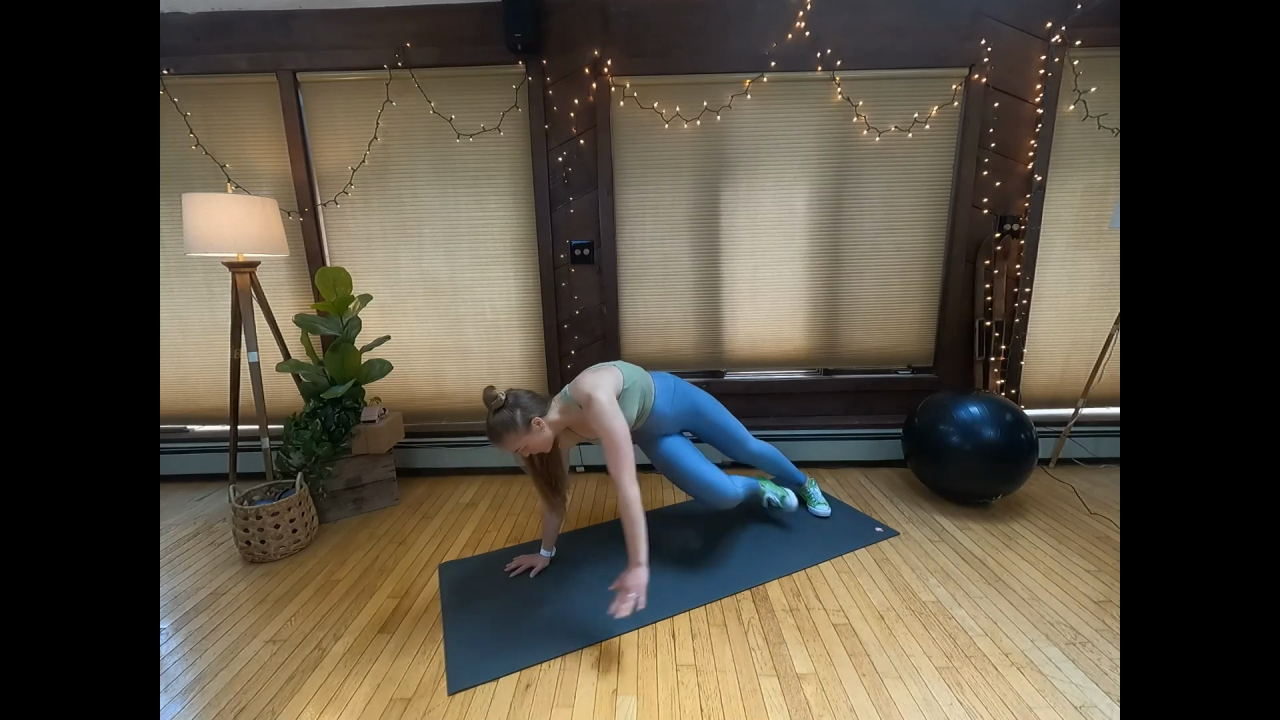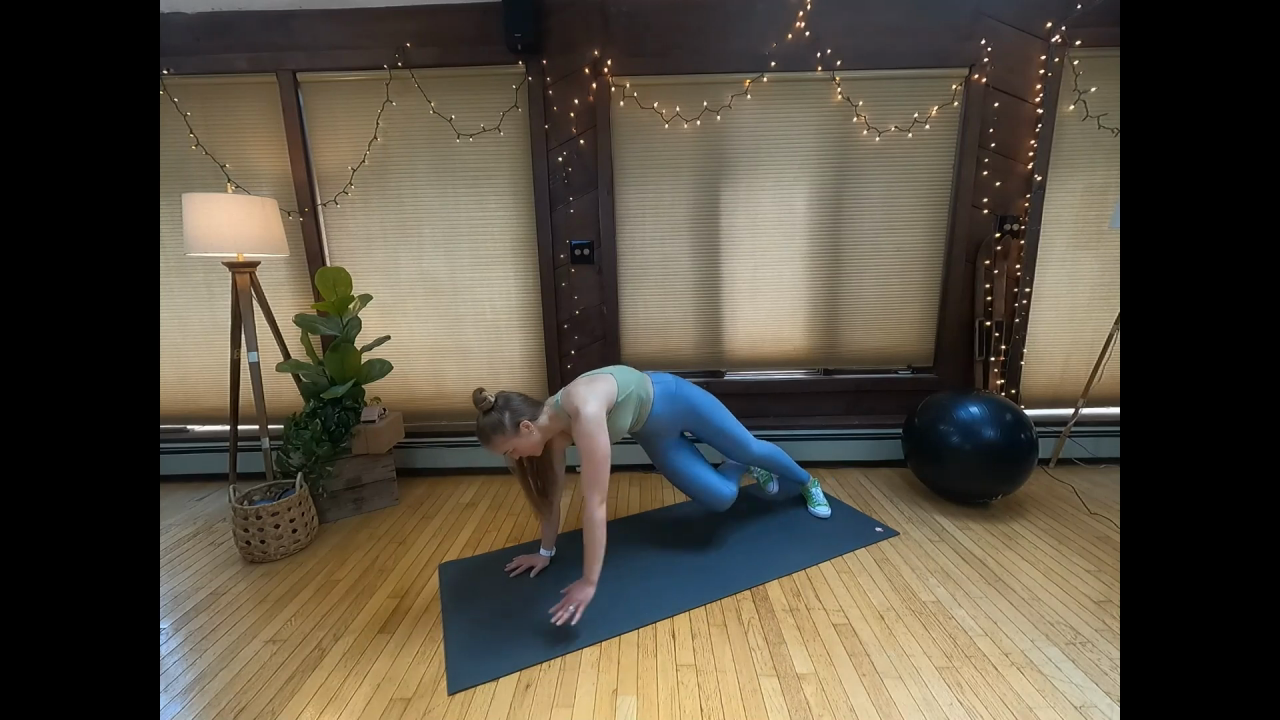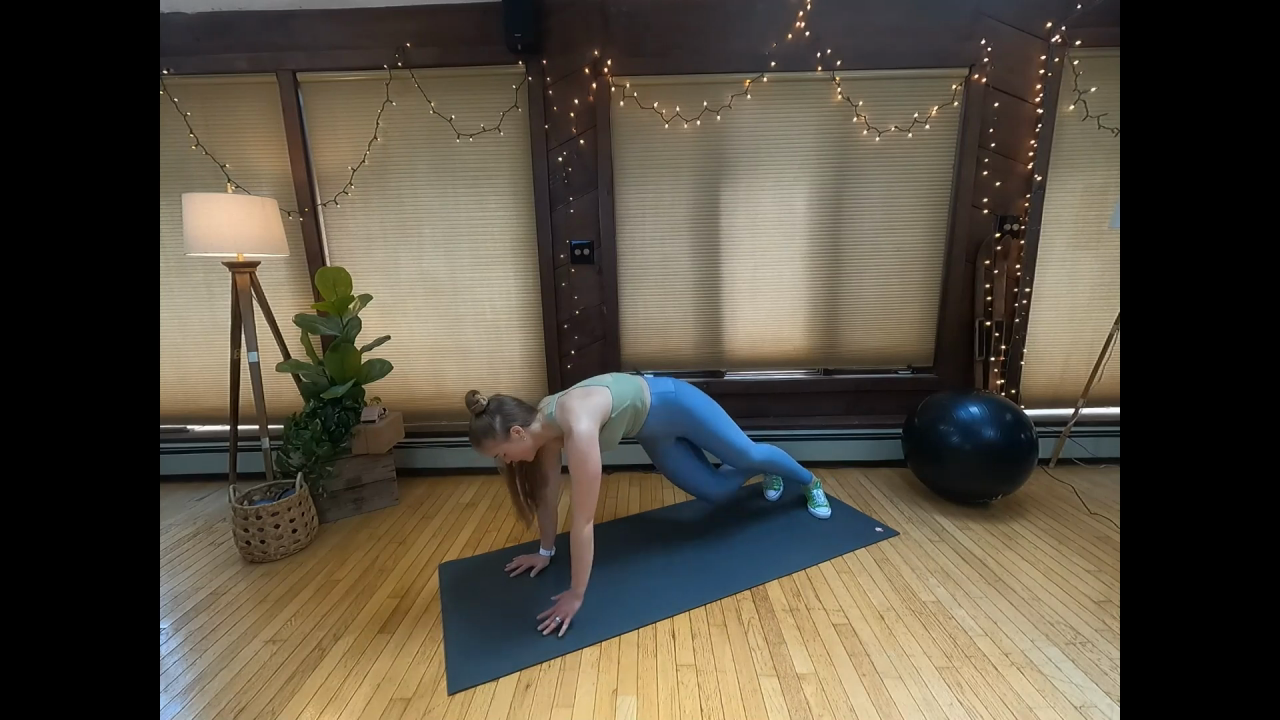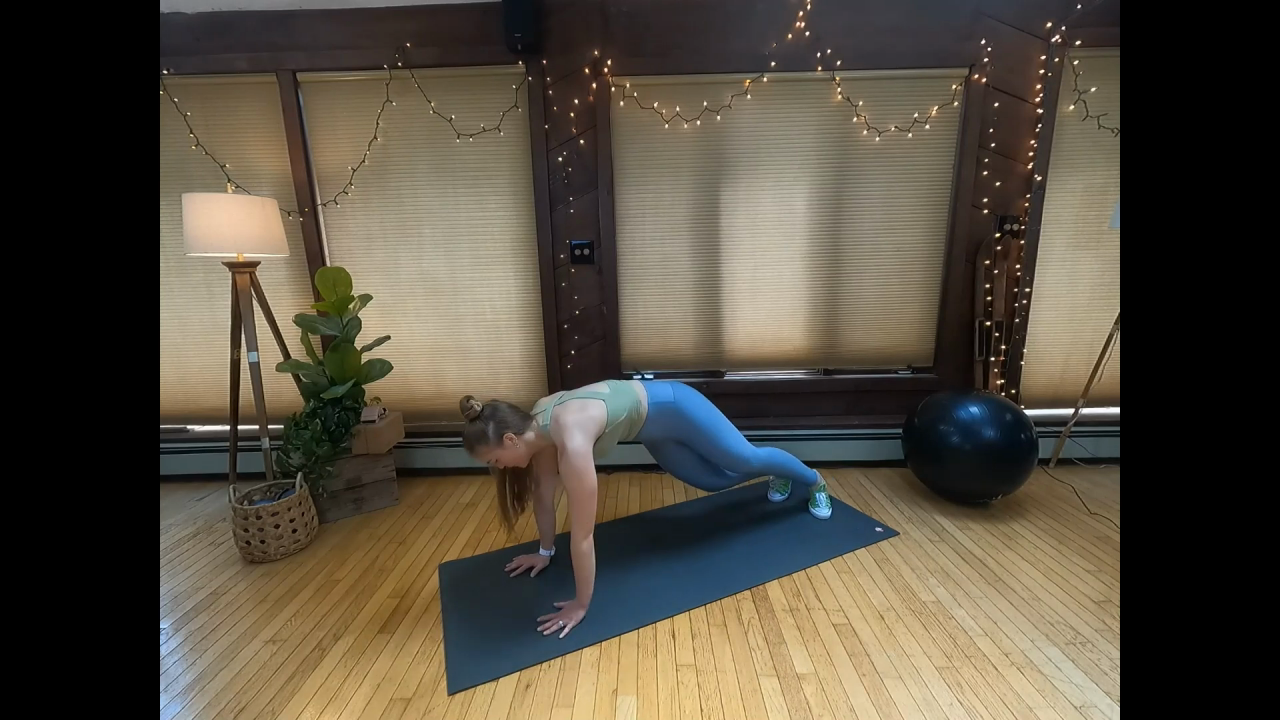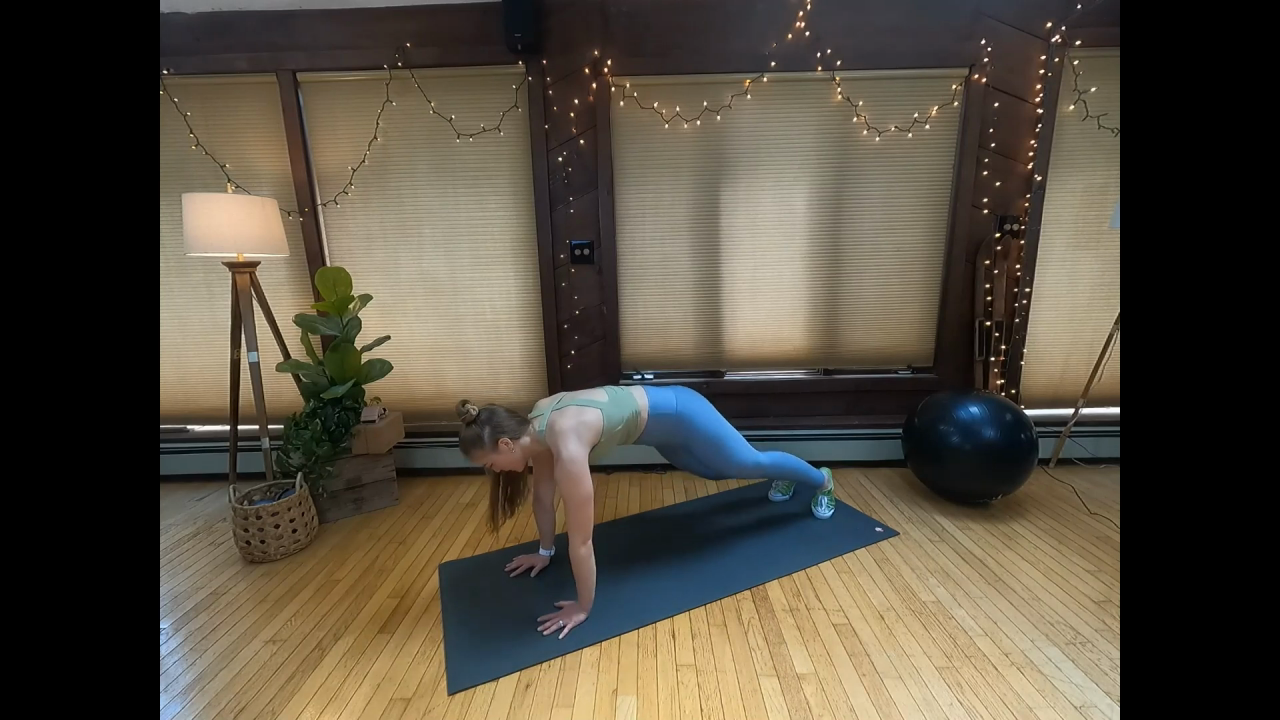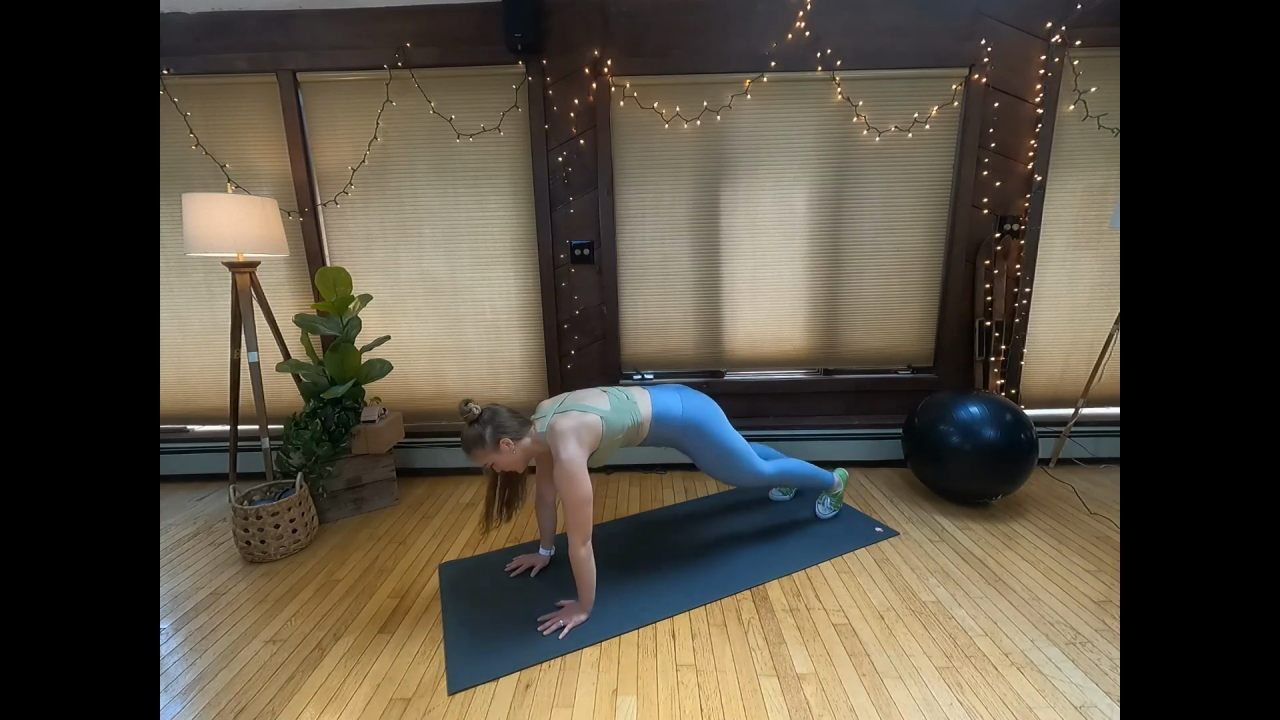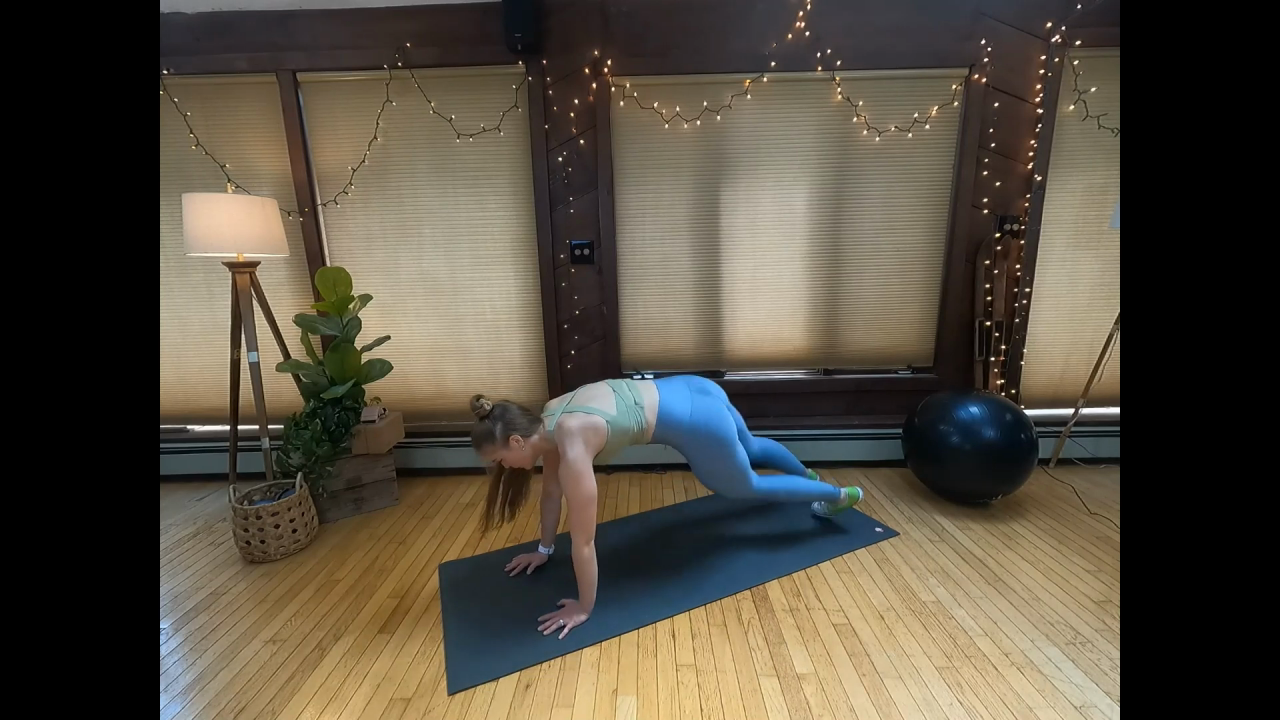
dt=0.1s
person 1, frame 1
left shoulder: (593, 399)
right shoulder: (556, 428)
left elbow: (626, 484)
right elbow: (554, 491)
left wrist: (638, 564)
right wrist: (546, 550)
left hip: (672, 398)
left knee: (748, 448)
right knee: (721, 493)
left ankle: (804, 484)
right ankle: (762, 490)
person 1, frame 2
left shoulder: (583, 413)
right shoulder: (550, 420)
left elbow: (595, 503)
right elbow: (552, 491)
left wrist: (588, 582)
right wrist: (546, 550)
left hip: (673, 399)
left knee: (749, 449)
right knee: (721, 499)
left ankle: (807, 482)
right ankle: (753, 471)
person 1, frame 3
left shoulder: (577, 430)
right shoulder: (542, 424)
left elbow: (583, 521)
right elbow: (546, 492)
left wrist: (575, 597)
right wrist: (546, 550)
left hip: (672, 403)
left knee: (748, 454)
right knee: (716, 490)
left ankle: (809, 483)
right ankle: (760, 475)
person 1, frame 4
left shoulder: (570, 440)
right shoulder: (537, 422)
left elbow: (583, 535)
right elbow: (543, 493)
left wrist: (580, 605)
right wrist: (545, 550)
left hip: (672, 406)
right hip: (655, 423)
left knee: (745, 457)
right knee: (714, 479)
left ankle: (814, 481)
right ankle: (778, 476)
person 1, frame 5
left shoulder: (566, 447)
right shoulder: (534, 426)
left elbow: (581, 540)
right elbow: (543, 494)
left wrist: (582, 607)
right wrist: (545, 550)
left hip: (676, 413)
right hip: (653, 411)
left knee: (750, 463)
right knee: (719, 468)
left ankle: (821, 482)
right ankle: (783, 478)
person 1, frame 6
left shoulder: (566, 449)
right shoulder: (539, 421)
left elbow: (581, 540)
right elbow: (546, 493)
left wrist: (583, 608)
right wrist: (544, 549)
left hip: (684, 414)
right hip: (670, 399)
left knee: (752, 471)
right knee: (733, 454)
left ankle: (833, 483)
right ankle: (790, 478)
person 1, frame 7
left shoulder: (571, 450)
right shoulder: (549, 419)
left elbow: (583, 539)
right elbow: (552, 490)
left wrist: (583, 607)
right wrist: (544, 548)
left hip: (694, 420)
right hip: (687, 391)
left knee: (742, 486)
right knee: (748, 446)
left ankle: (835, 495)
right ankle: (804, 475)
